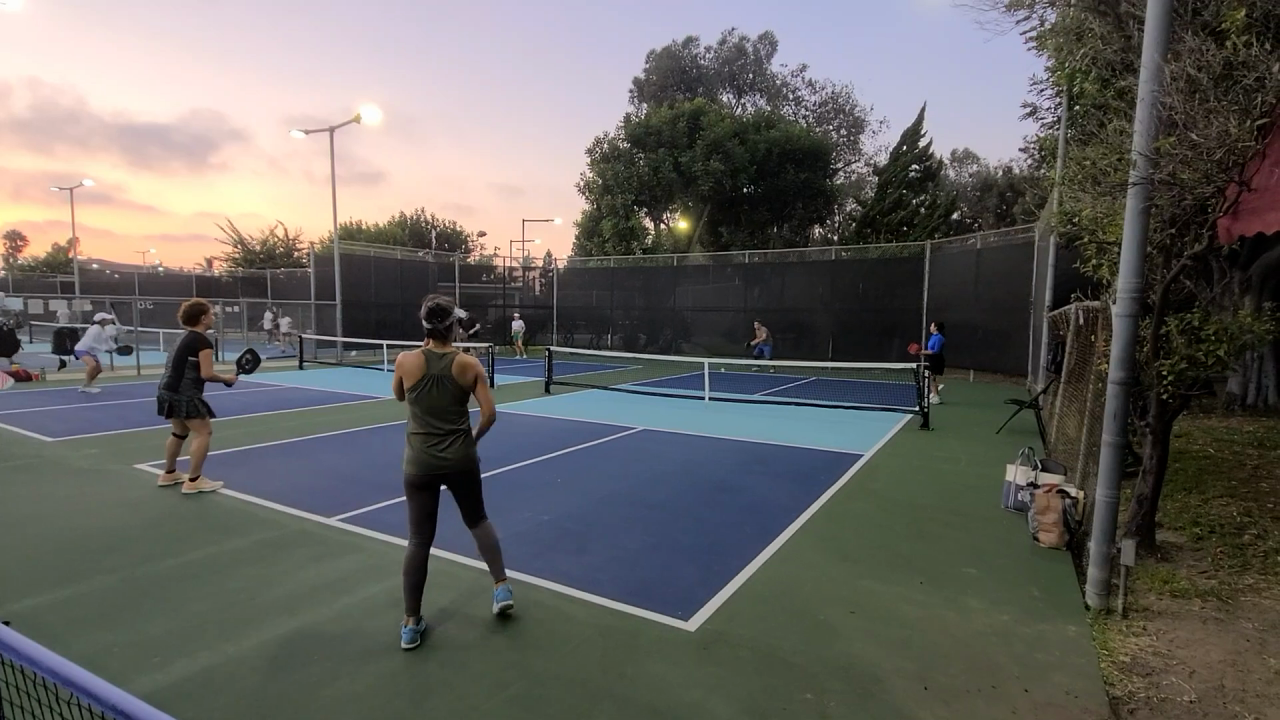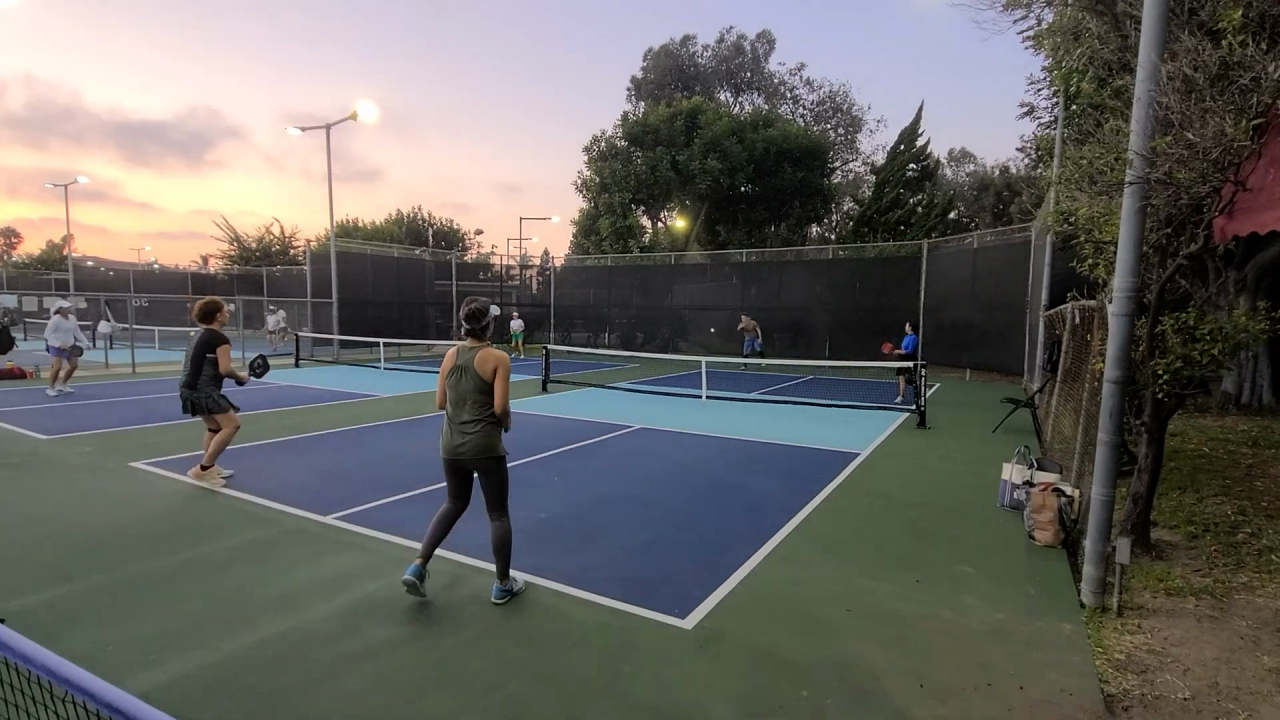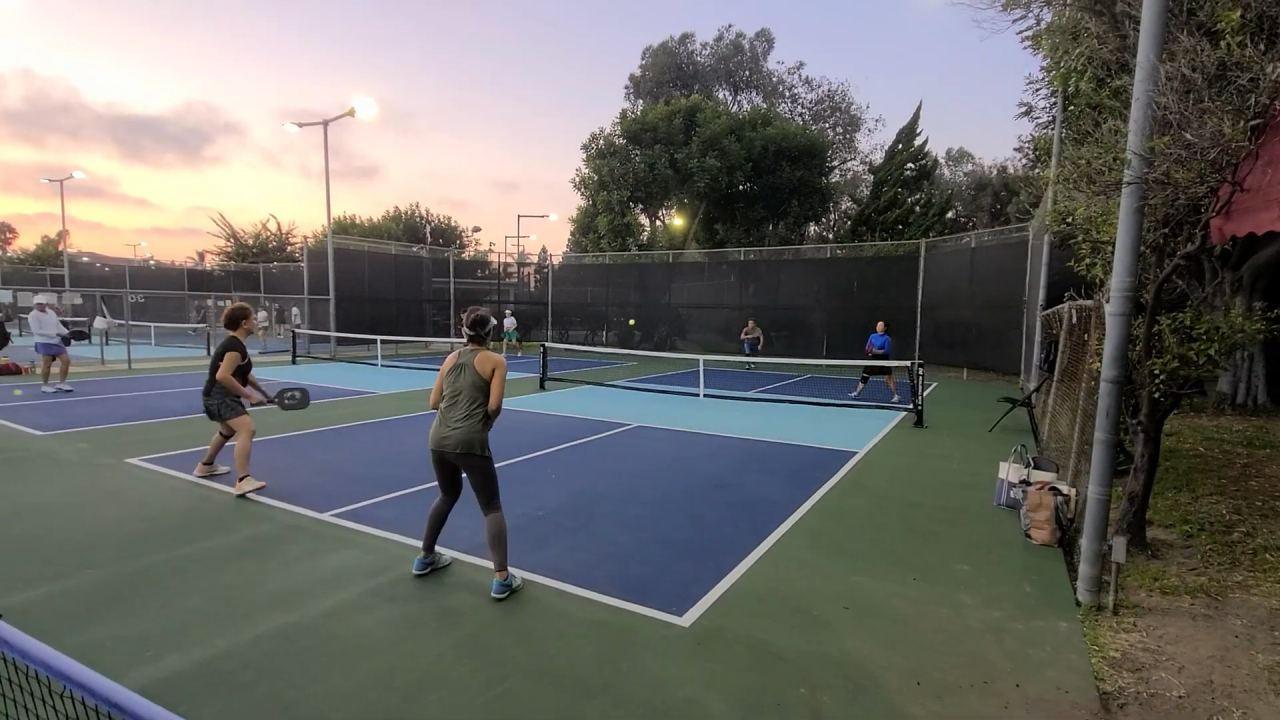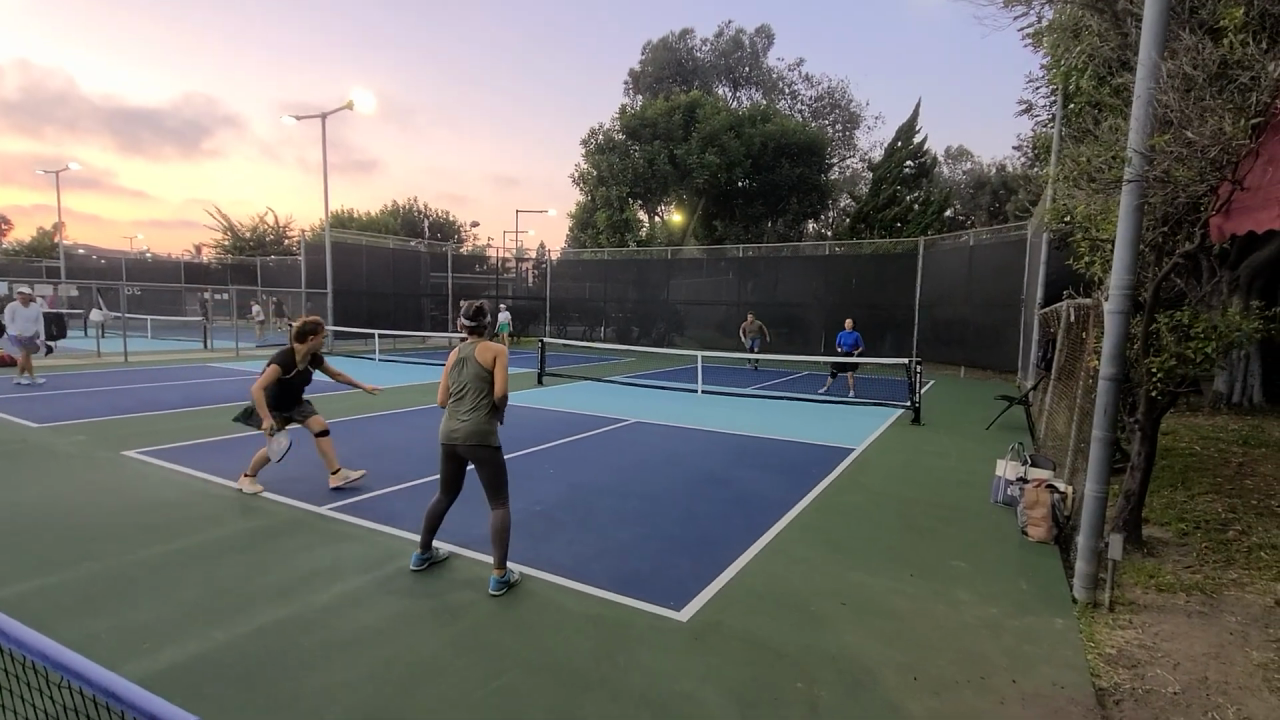
dt=0.5s
person 1, frame 1
left shoulder: (406, 361)
right shoulder: (469, 365)
right elbow: (489, 415)
right wrist: (473, 438)
left hip: (420, 462)
right hip: (461, 459)
left knee: (420, 539)
right knee: (478, 521)
left ankle: (411, 624)
right ankle: (502, 586)
person 1, frame 2
left shoulder: (450, 356)
right shoulder: (498, 359)
left elbow: (440, 403)
right elbow: (501, 409)
right wrist: (506, 421)
left hip: (452, 446)
right hip: (486, 447)
left knee: (454, 505)
right knee: (499, 514)
left ankle: (418, 566)
right ankle: (502, 585)
person 1, frame 3
left shoulder: (451, 359)
right shoulder: (495, 361)
left elbow: (434, 403)
right elbow: (494, 406)
left hip: (439, 439)
right hip: (471, 442)
left knee: (448, 495)
right knee: (492, 508)
left ankle: (425, 558)
right ankle: (501, 579)
person 1, frame 4
left shoulder: (455, 354)
right shoulder: (497, 350)
left elbow: (441, 400)
right elbow: (500, 393)
right wrist: (497, 412)
left hip: (450, 433)
right hip: (480, 435)
left knee: (445, 494)
right knee: (499, 504)
left ankle: (422, 553)
right ankle: (500, 575)
person 2, frame 1
left shoulder: (185, 338)
right shoulder: (203, 342)
right elbow: (207, 374)
right wrist: (227, 379)
left hip: (168, 390)
right hip: (185, 394)
left knee: (180, 432)
right knee: (203, 433)
left ankle: (169, 473)
right ankle: (194, 481)
person 2, frame 2
left shoulder: (198, 335)
right shoulder: (219, 339)
right elbow: (225, 369)
right wrist: (240, 377)
left hip: (190, 388)
right hip: (204, 391)
left knee: (215, 426)
right knee: (231, 424)
left ankle: (208, 468)
right ankle: (203, 469)
person 2, frame 3
left shoulder: (232, 343)
right shoulder: (235, 346)
left elbow: (246, 375)
right elbow: (222, 376)
left wrist: (265, 393)
right wrist: (248, 395)
left hip: (220, 396)
right hip: (220, 397)
left knee: (228, 430)
right knee: (247, 430)
left ankle: (206, 465)
right ankle: (243, 481)
person 2, frame 4
left shoulder: (315, 358)
right shoulder: (283, 360)
left elbow: (337, 375)
right elbow: (256, 389)
left wrist: (363, 386)
right wrist: (266, 418)
left hip: (294, 402)
right hip: (270, 403)
left knee: (320, 428)
left ankle: (337, 474)
right ankle: (247, 478)
